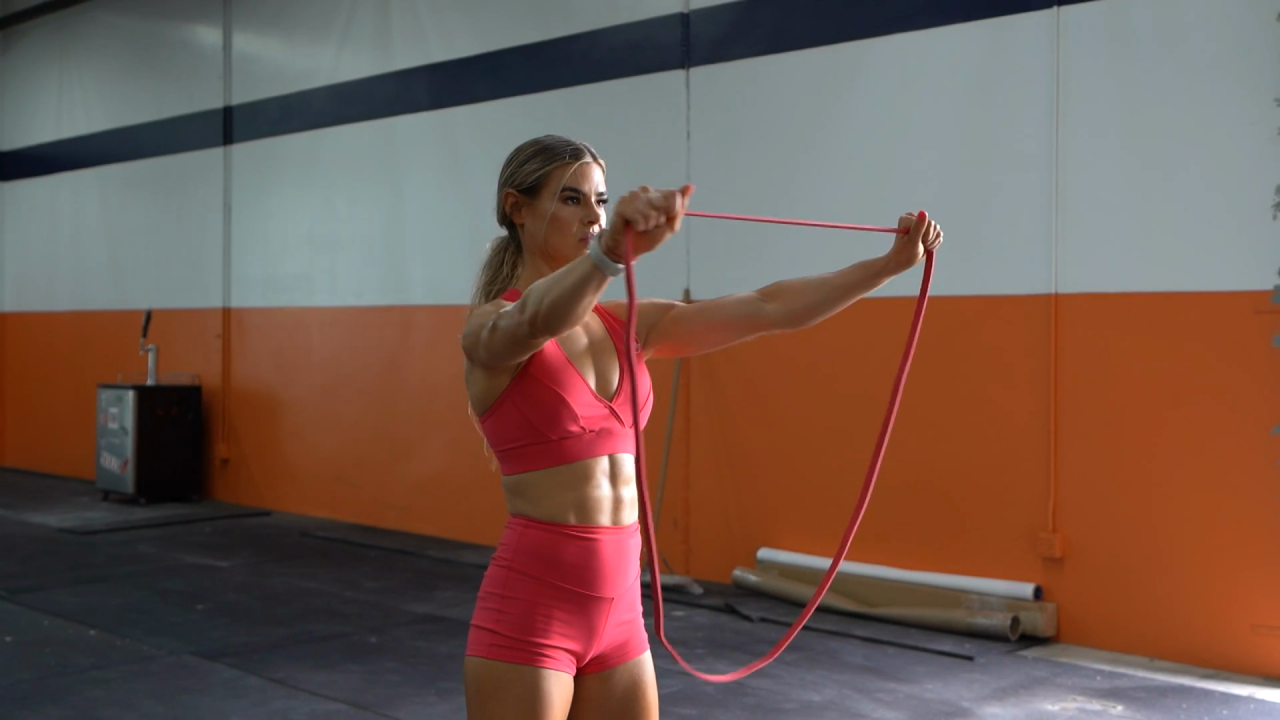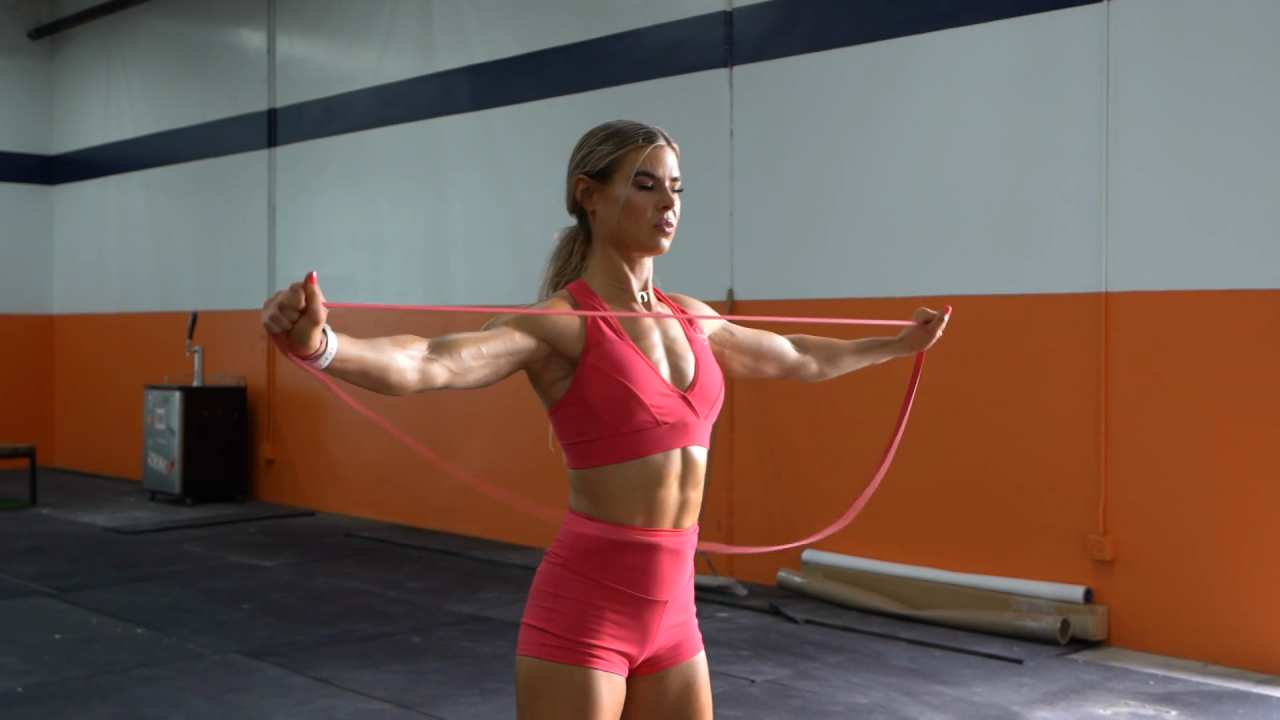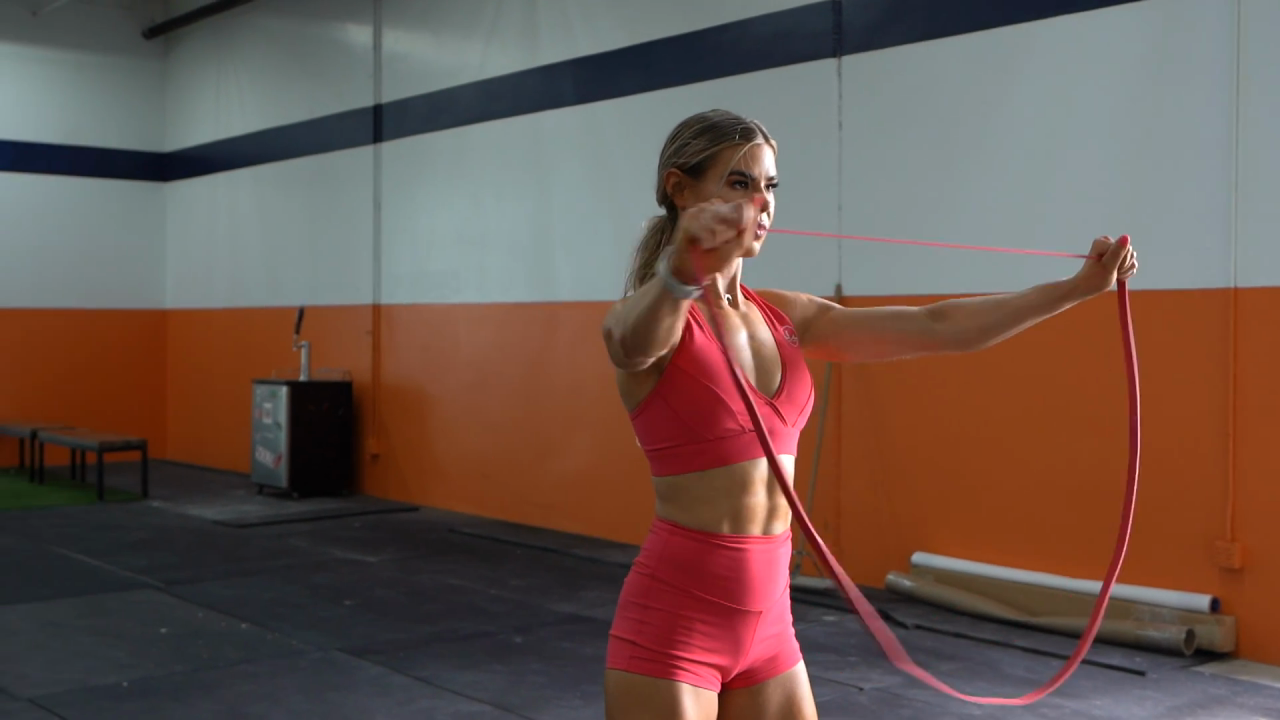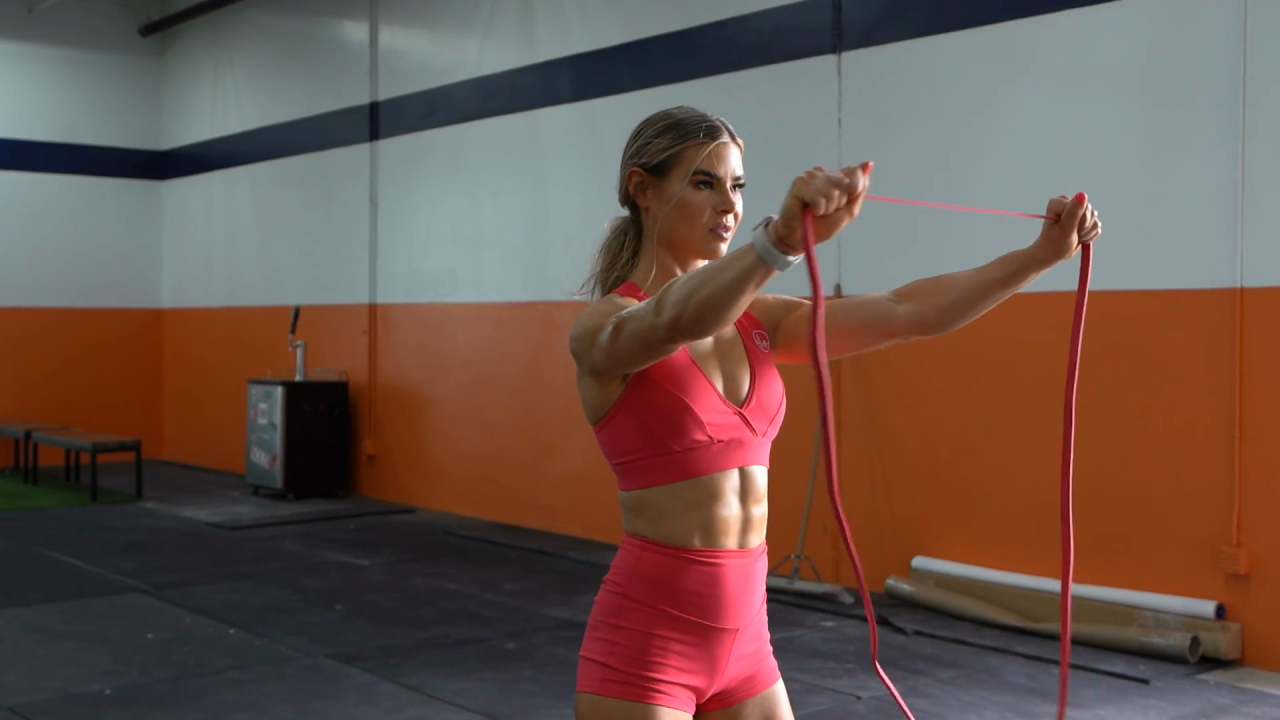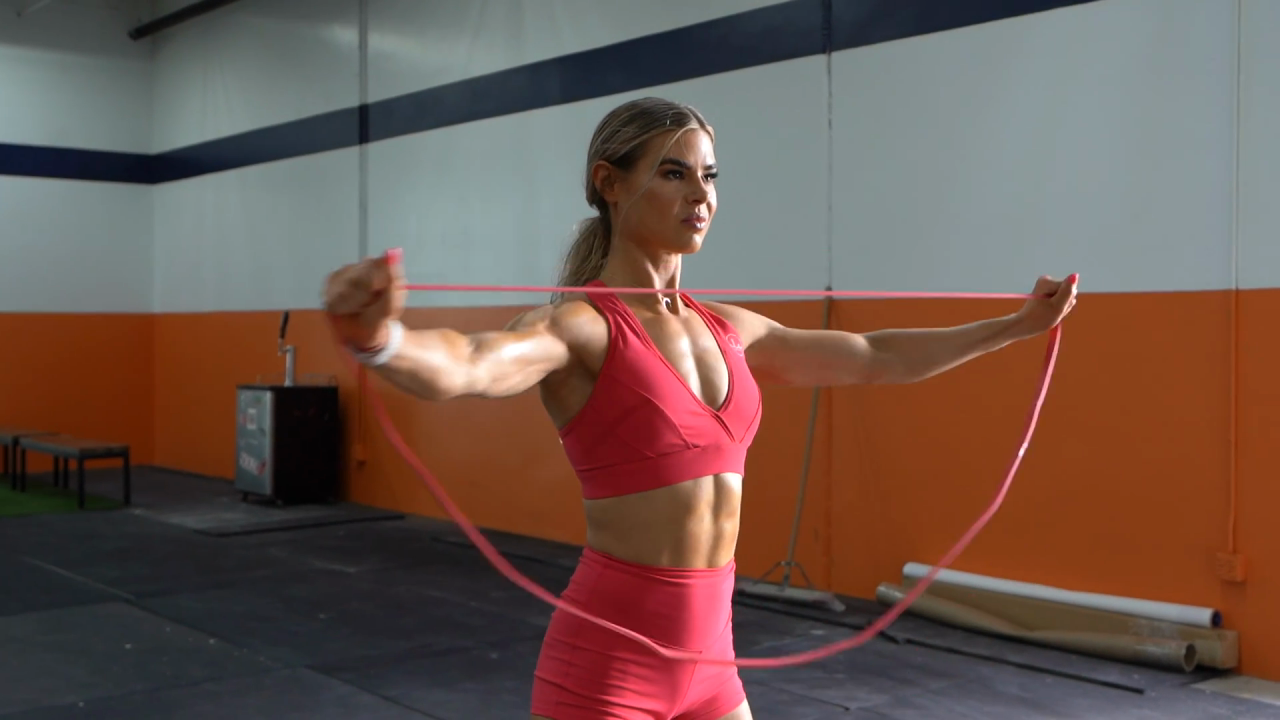
dt=0.7s
person 1, frame 1
left shoulder: (626, 325)
right shoulder: (496, 329)
left elbow: (767, 309)
right elbow: (535, 324)
left wrist: (891, 263)
right wrist: (608, 251)
left hip: (616, 612)
right hip: (527, 615)
person 1, frame 2
left shoulder: (687, 319)
right shoulder: (558, 323)
left elbow: (794, 358)
right elbow: (426, 365)
left wrist: (900, 344)
right wrist: (318, 345)
left hip: (670, 609)
right hip: (582, 610)
person 1, frame 3
left shoulder: (784, 316)
right shoulder: (639, 318)
left elbow: (938, 328)
right elbow: (641, 340)
left wrist: (1080, 285)
right wrist: (682, 268)
left hip: (765, 623)
right hip: (670, 627)
person 1, frame 4
left shoulder: (757, 322)
right shoulder: (604, 327)
left elbow: (907, 311)
right elbow: (680, 321)
left wrist: (1042, 253)
right wrist: (781, 238)
left hip: (741, 643)
right hip: (643, 646)
person 1, frame 5
left shoulder: (724, 327)
right shoulder: (574, 325)
left elbow: (880, 356)
right elbow: (466, 366)
left wrist: (1018, 324)
right wrist: (376, 340)
left hip: (707, 658)
